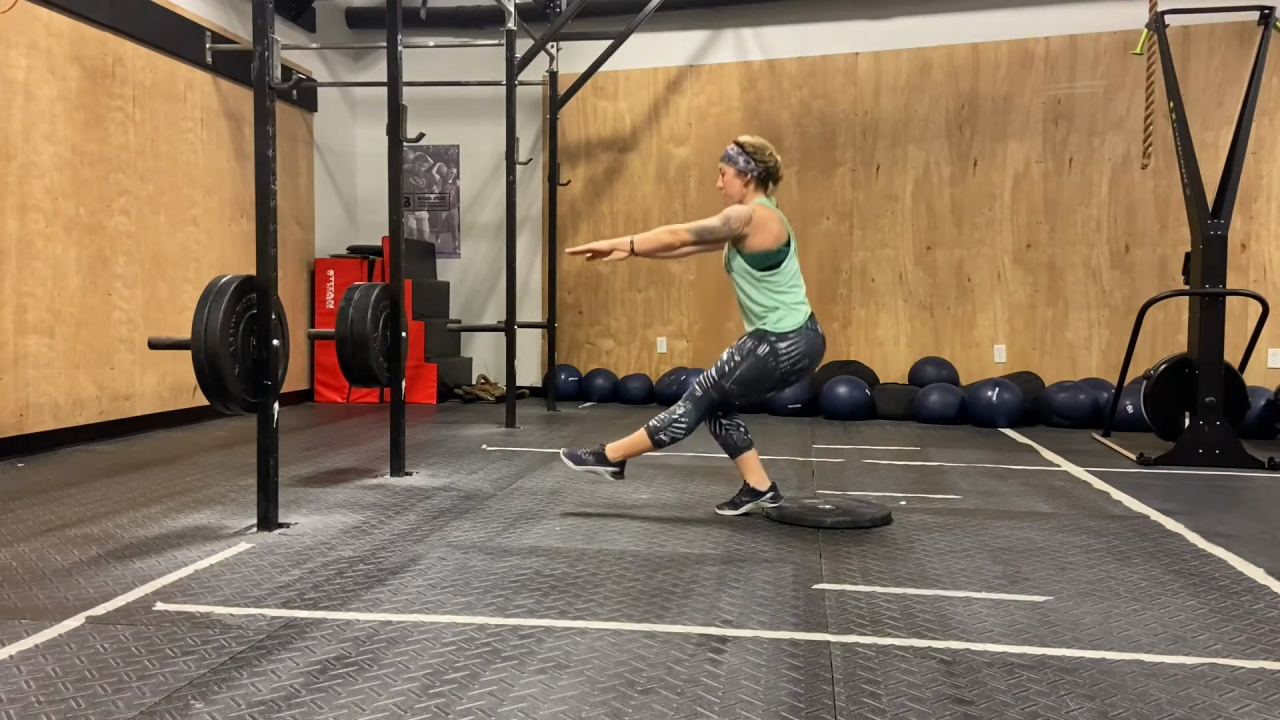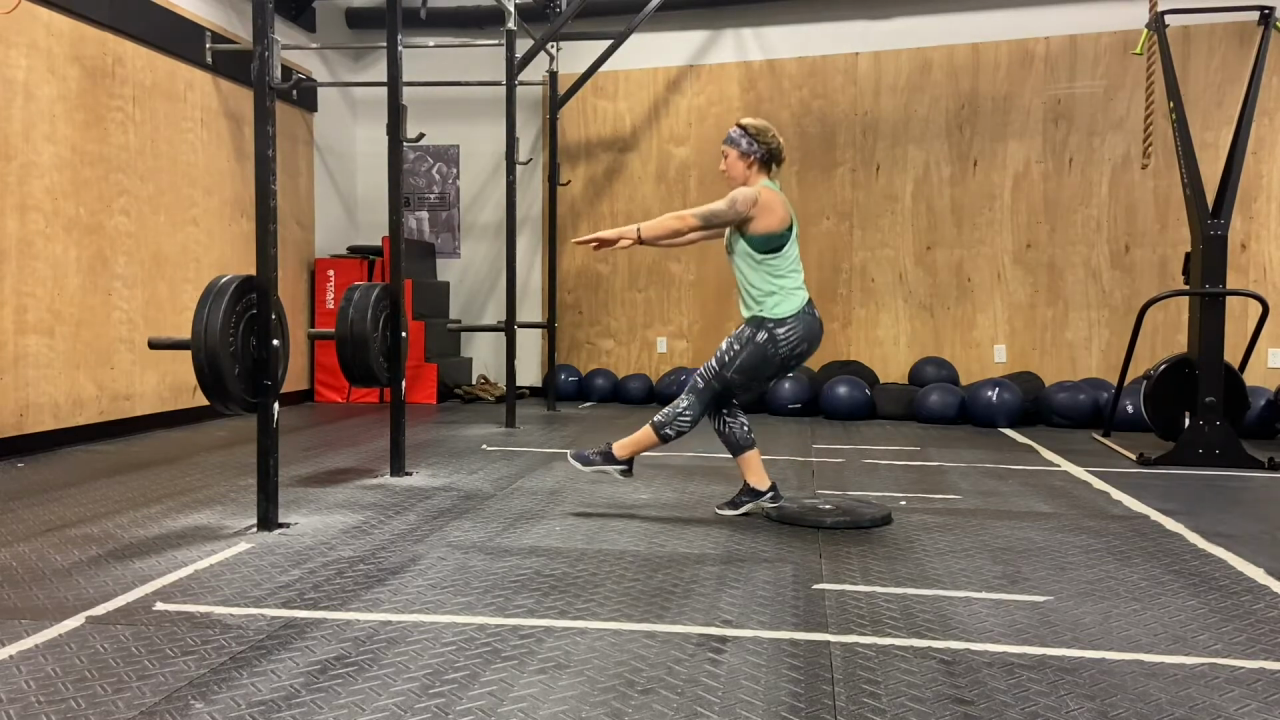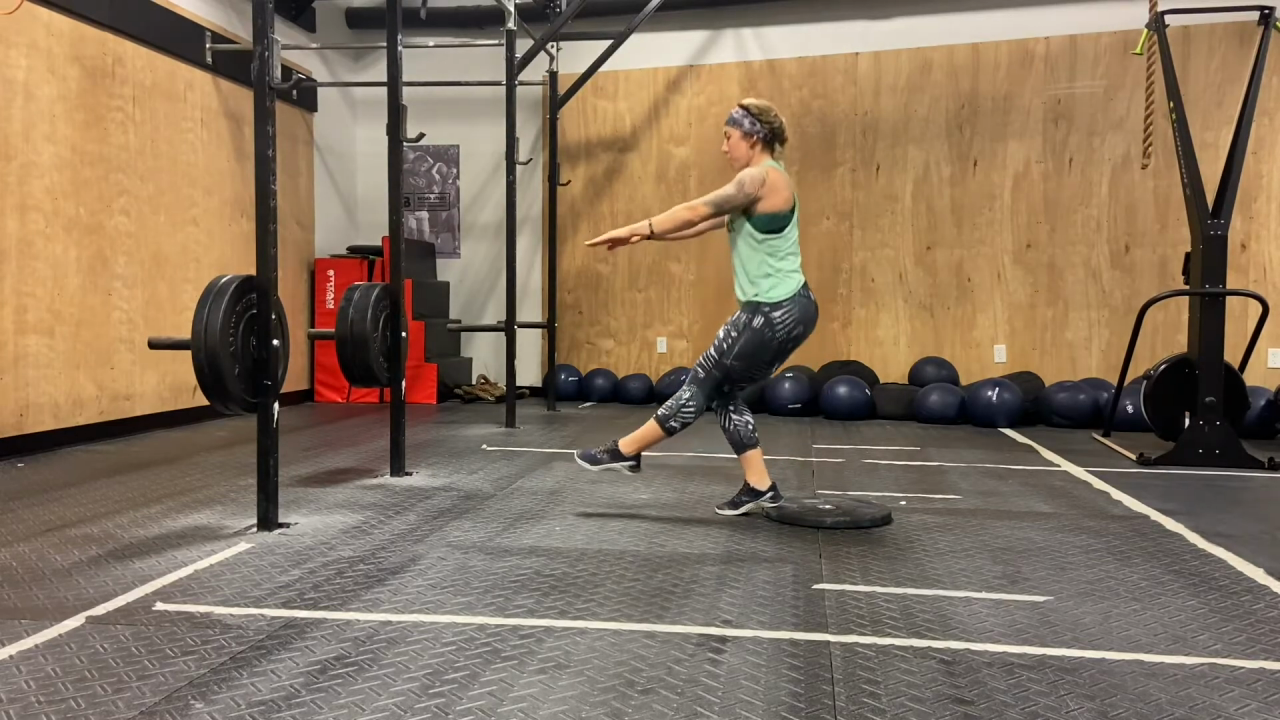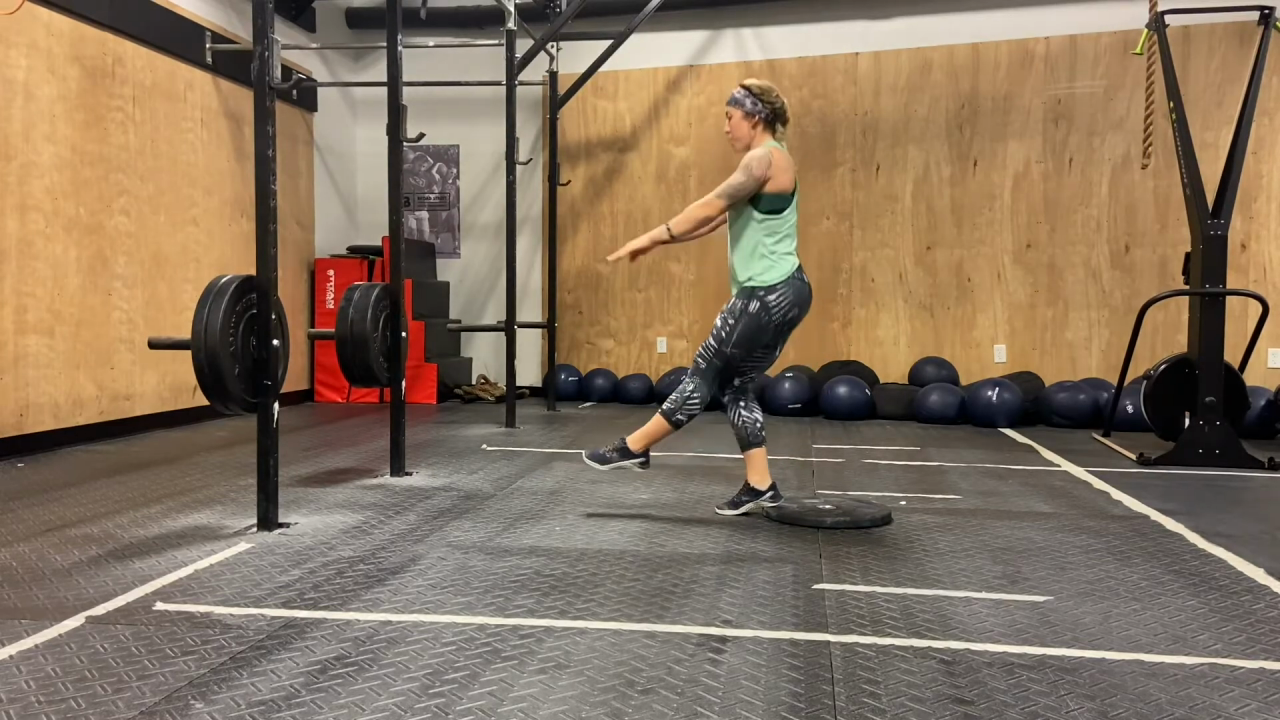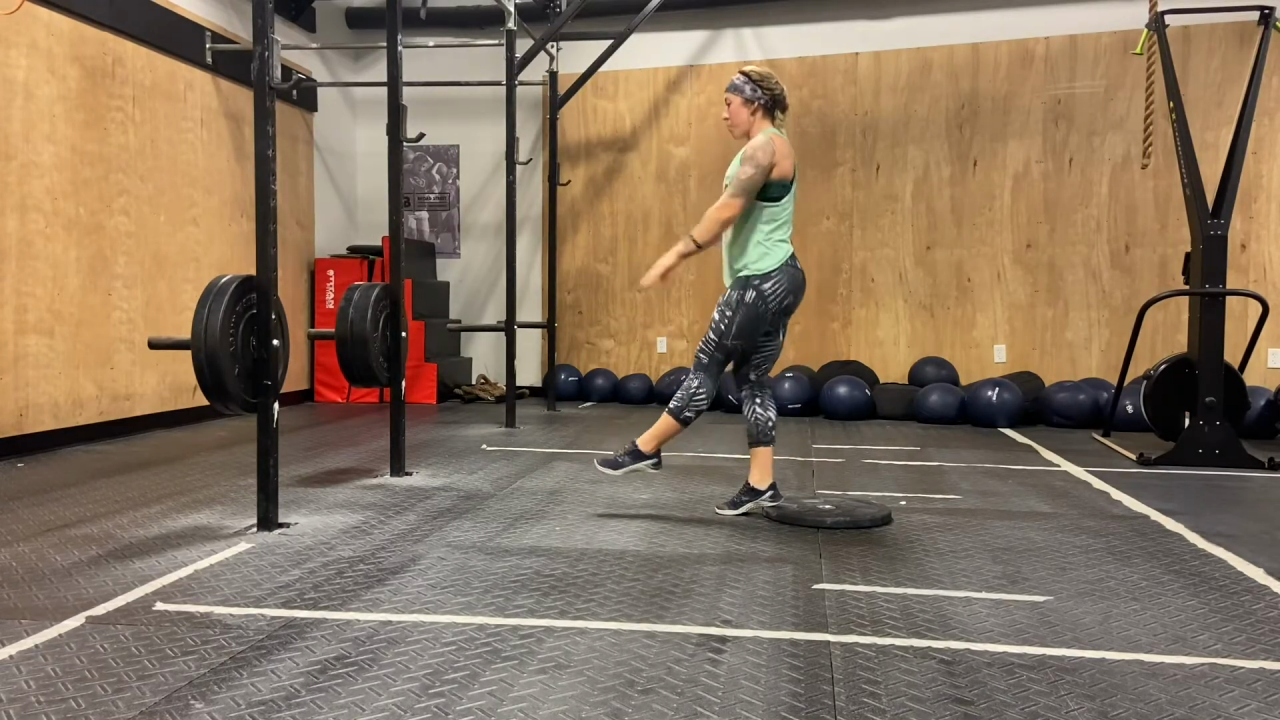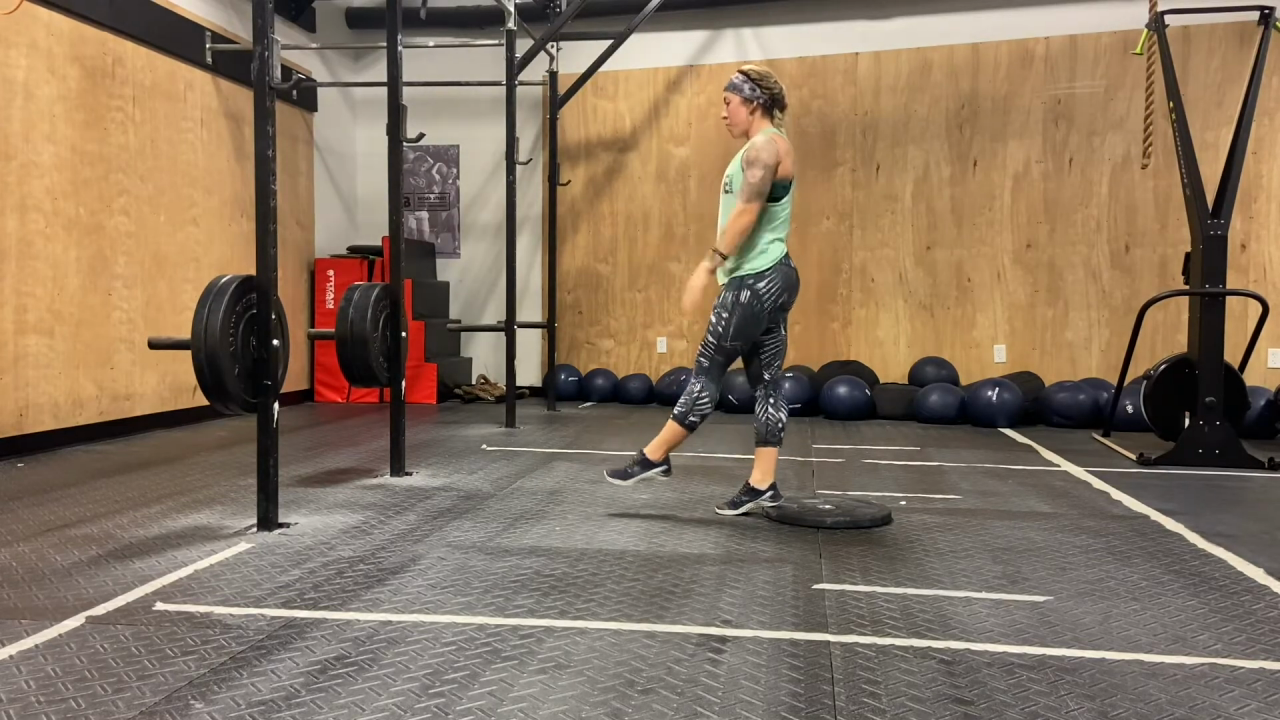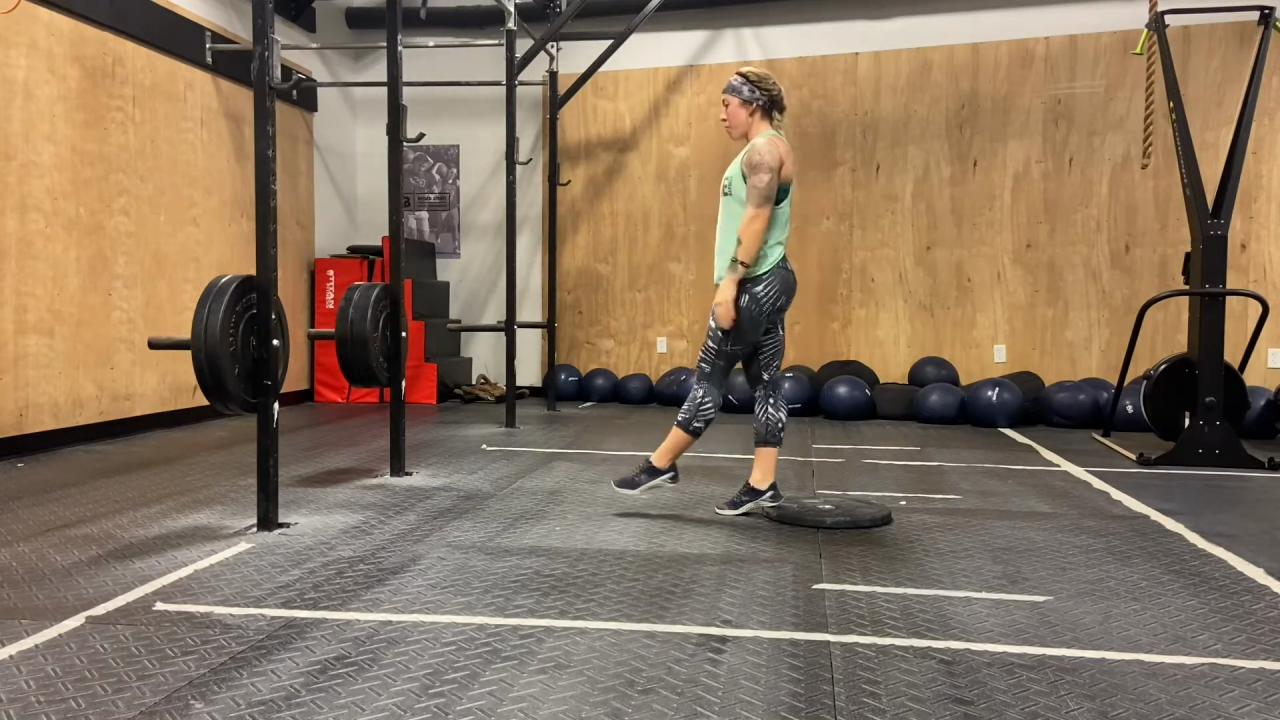
dt=0.1s
person 1, frame 1
left shoulder: (750, 217)
right shoulder: (756, 219)
left elbow: (679, 236)
right elbow: (694, 244)
left wrist: (617, 242)
right wrist: (629, 249)
left hip: (785, 344)
right hip: (792, 340)
left knee: (699, 399)
right knee: (712, 400)
left ankle: (609, 457)
right ankle: (760, 487)
person 1, frame 2
left shoulder: (753, 198)
right shoulder: (760, 199)
left elbow: (687, 222)
right elbow: (702, 231)
left wrist: (625, 233)
right wrist: (636, 238)
left hip: (779, 328)
right hip: (790, 325)
left knee: (700, 392)
right knee: (717, 398)
left ankle: (617, 455)
right ankle: (760, 488)
person 1, frame 3
left shoulder: (760, 178)
right shoulder: (763, 181)
left elbow: (697, 210)
right elbow: (710, 221)
left wrist: (637, 229)
right wrist: (646, 233)
left hip: (775, 312)
right hip: (785, 309)
left knee: (702, 383)
right knee: (723, 391)
left ankle: (623, 451)
right ankle: (760, 487)
person 1, frame 4
left shoulder: (763, 159)
right shoulder: (766, 161)
left elbow: (711, 206)
right elbow: (721, 216)
left wrist: (654, 236)
right wrist: (664, 238)
left hip: (766, 294)
right hip: (780, 291)
left knee: (704, 375)
right knee: (737, 386)
left ankle: (632, 449)
right ankle: (761, 486)
person 1, frame 5
left shoulder: (765, 146)
right shoulder: (765, 148)
left elbow: (729, 207)
right elbow: (733, 213)
left wrist: (679, 251)
right wrist: (685, 249)
left hip: (761, 283)
right hip: (775, 281)
left knee: (706, 369)
right knee: (754, 382)
left ankle: (643, 450)
right ankle: (762, 485)
person 1, frame 6
left shoulder: (763, 145)
right shoulder: (765, 146)
left elbow: (746, 214)
left wrist: (708, 267)
right wrist: (715, 266)
left hip: (756, 280)
right hip: (770, 279)
left knee: (707, 373)
right knee: (764, 381)
left ankle: (653, 457)
right ankle: (763, 485)
person 1, frame 7
left shoulder: (764, 148)
right shoulder: (764, 149)
left elbow: (757, 219)
left wrist: (731, 280)
right wrist: (735, 278)
left hip: (755, 284)
right hip: (768, 281)
left knee: (709, 378)
right knee: (764, 382)
left ankle: (660, 464)
right ankle: (763, 485)
